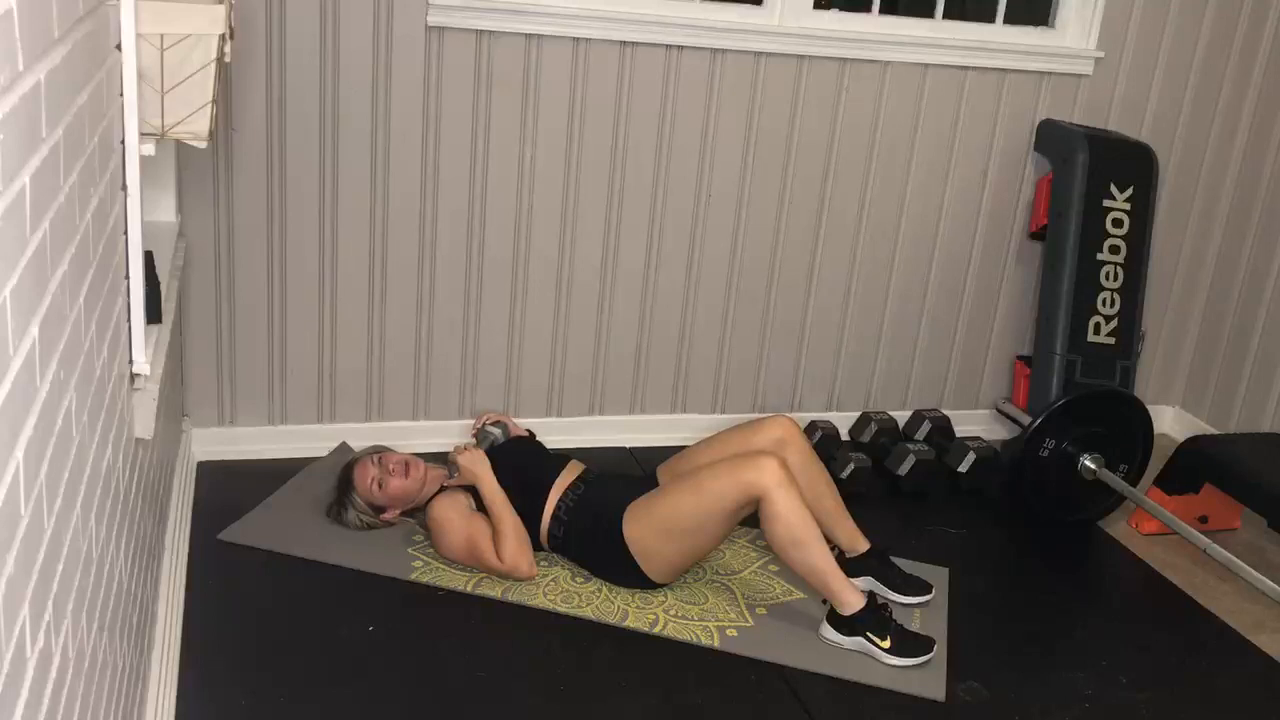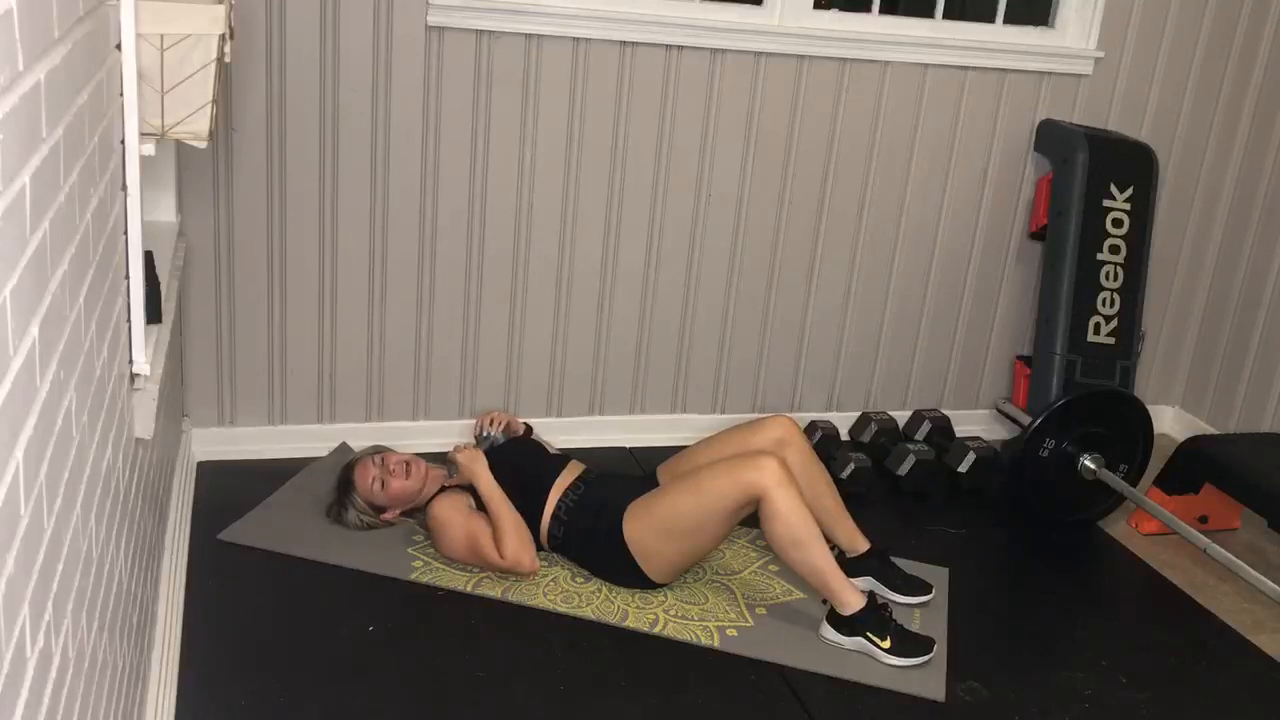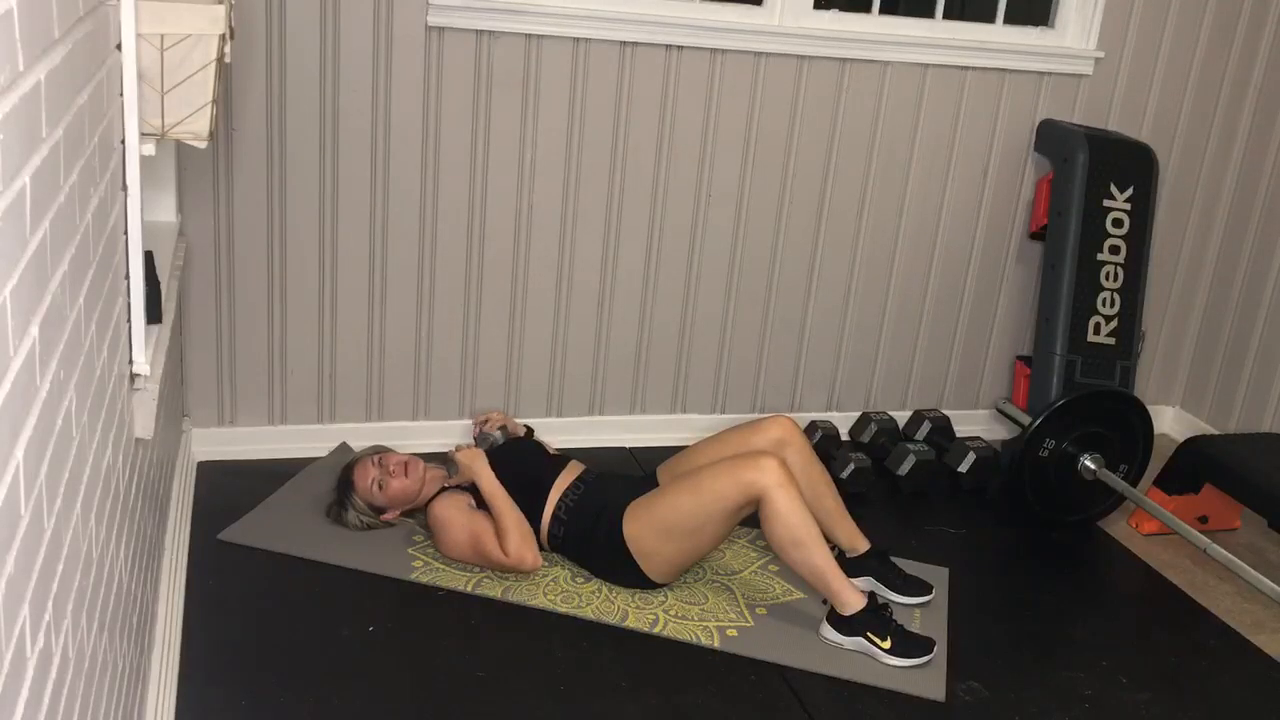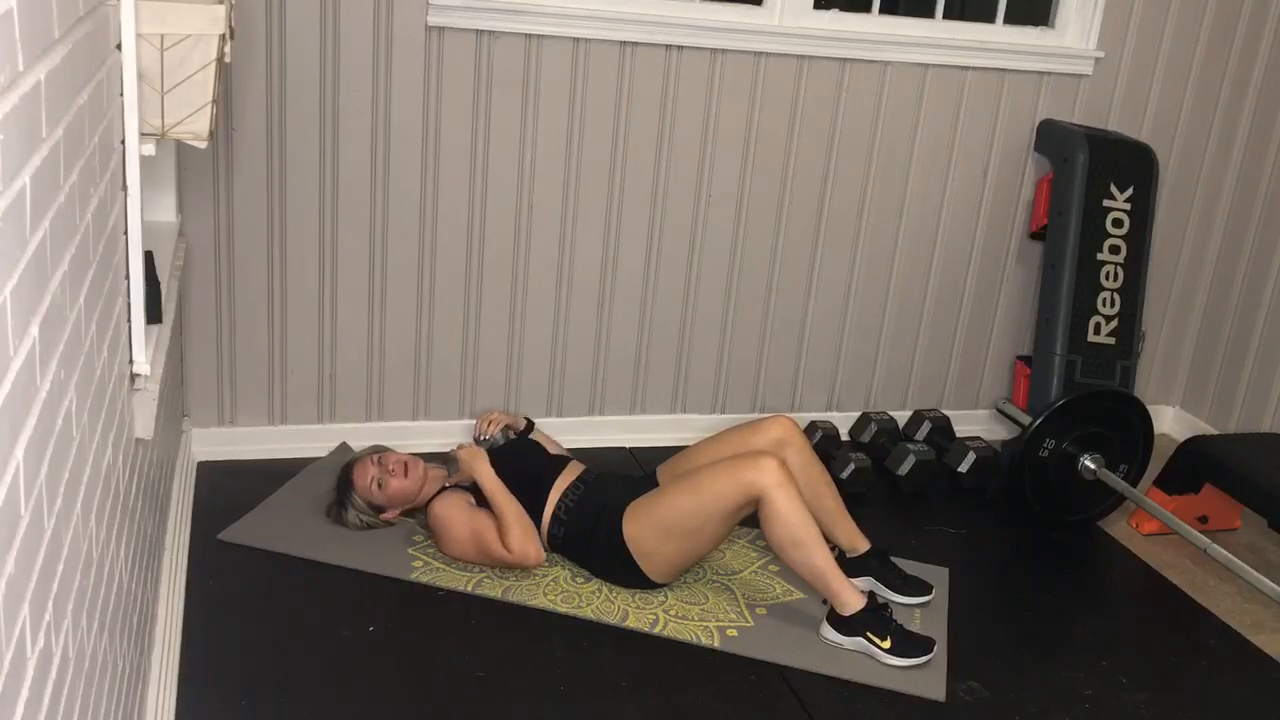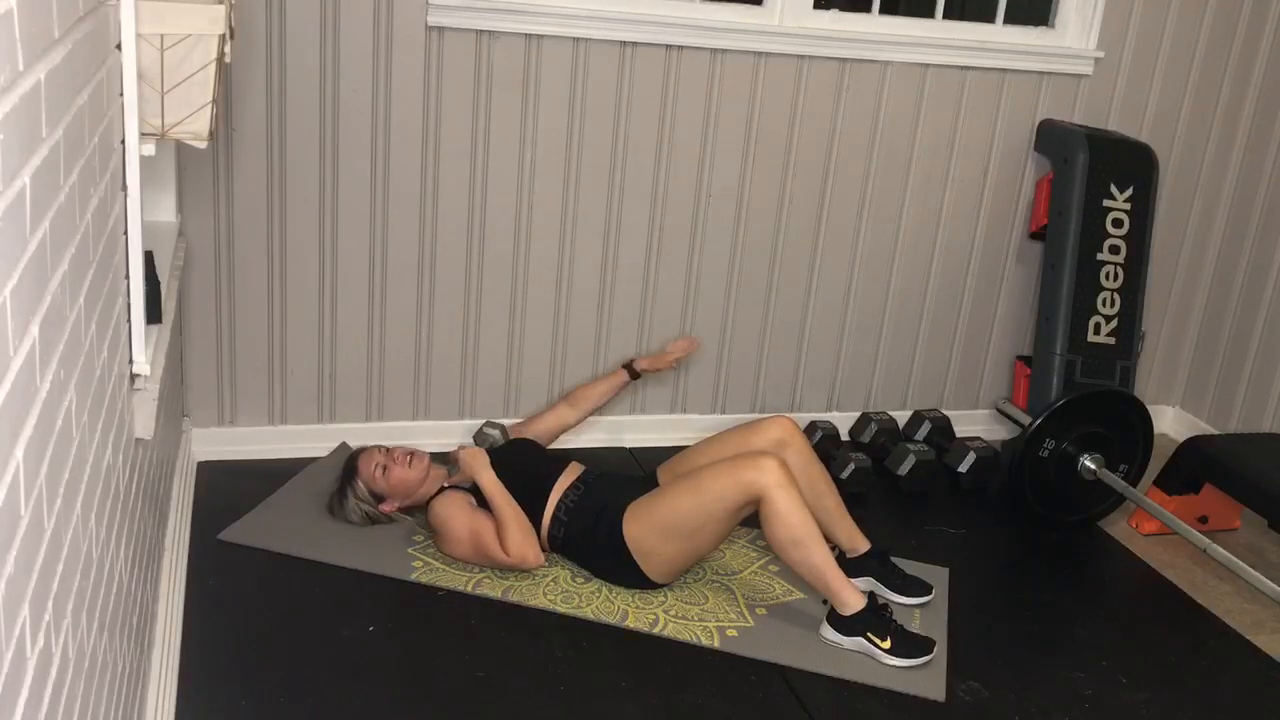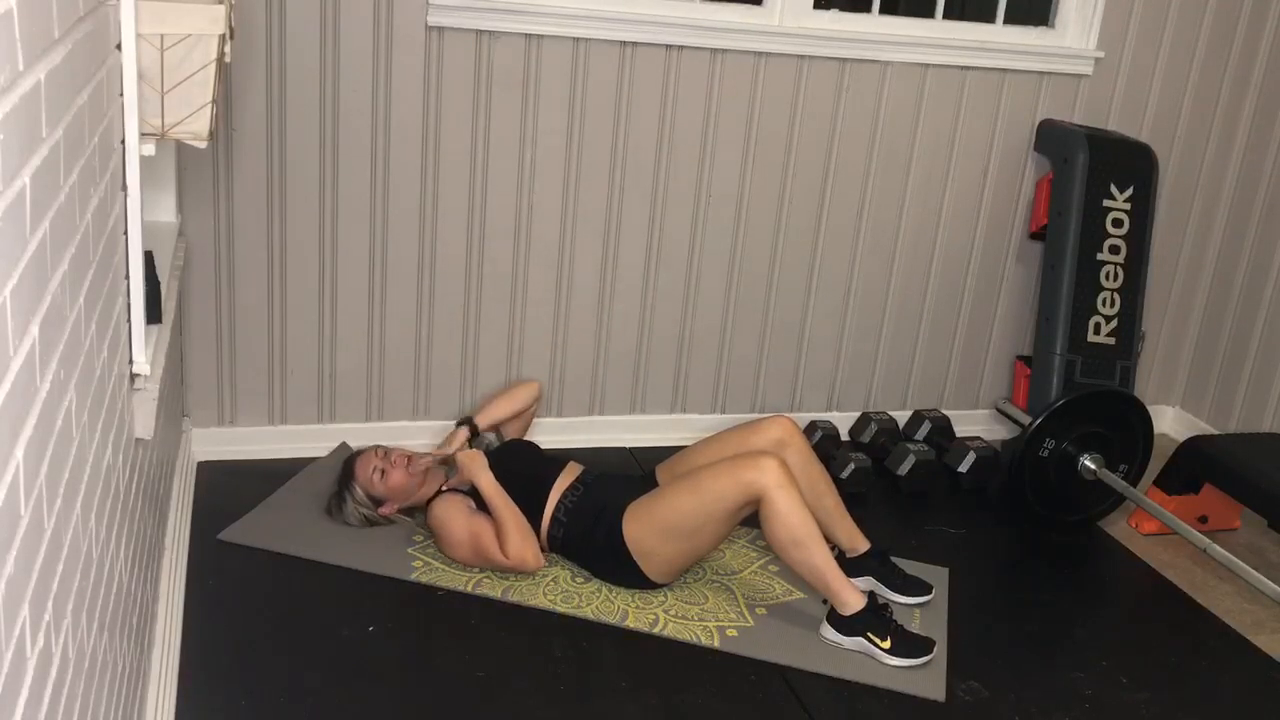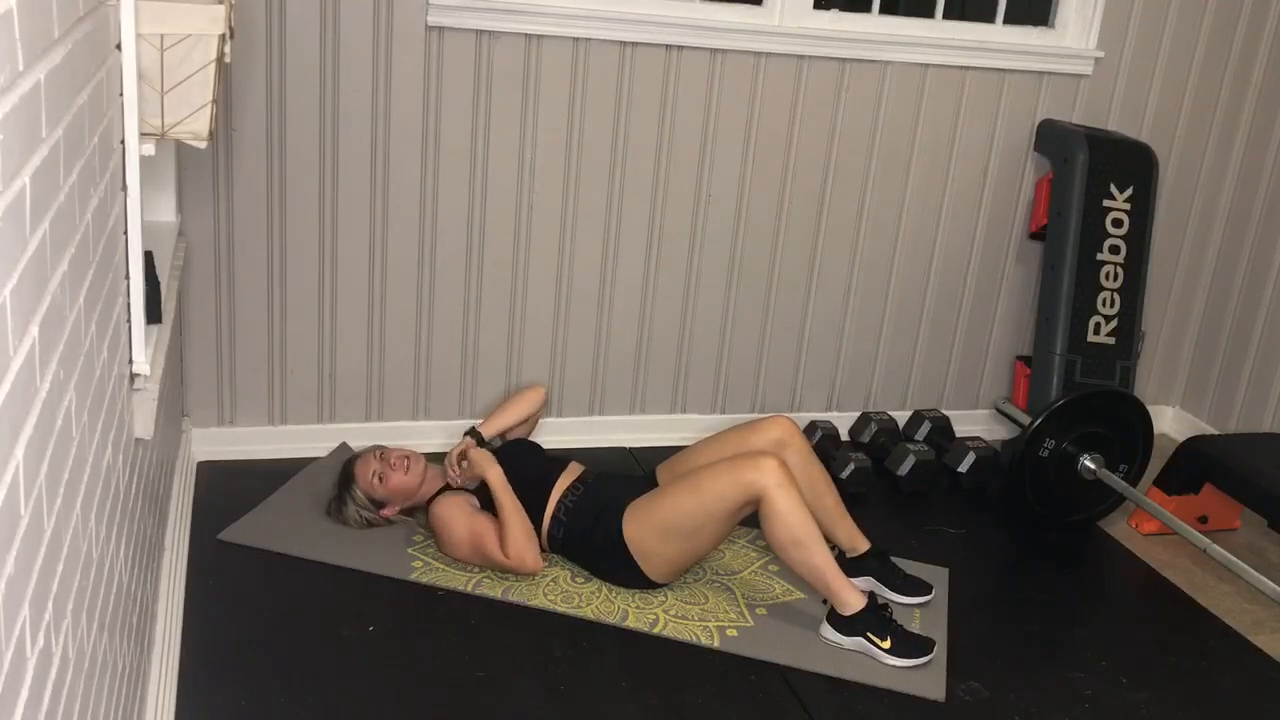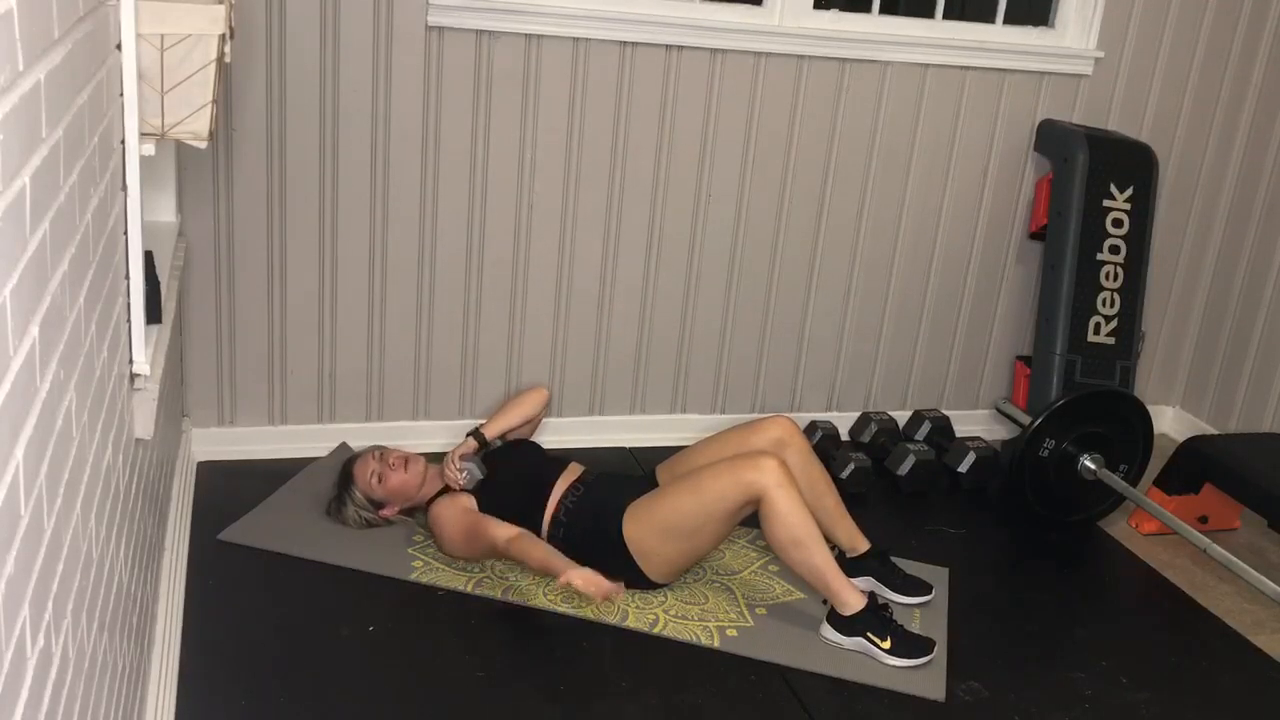
dt=0.5s
person 1, frame 1
left shoulder: (459, 472)
right shoulder: (444, 515)
right elbow: (519, 564)
left wrist: (515, 433)
right wrist: (484, 477)
left hip: (630, 490)
right hip: (618, 541)
left knee: (781, 431)
right knee: (765, 471)
left ankle: (858, 559)
right ankle: (852, 614)
person 1, frame 2
left shoulder: (461, 470)
right shoulder: (445, 514)
right elbow: (522, 559)
left wrist: (518, 431)
right wrist: (483, 476)
left hip: (632, 490)
right hip: (617, 539)
left knee: (781, 431)
right knee: (765, 471)
left ankle: (859, 558)
right ankle: (851, 614)
person 1, frame 3
left shoulder: (460, 470)
right shoulder: (446, 515)
right elbow: (524, 556)
left wrist: (516, 431)
right wrist: (484, 475)
left hip: (633, 489)
right hip: (618, 540)
left knee: (780, 432)
right knee: (765, 473)
left ankle: (860, 560)
right ankle: (851, 615)
person 1, frame 4
left shoulder: (463, 473)
right shoulder: (446, 513)
left elbow: (558, 462)
right elbow: (527, 550)
left wrist: (520, 426)
right wrist: (484, 473)
left hip: (634, 489)
right hip: (619, 540)
left knee: (781, 431)
right knee: (765, 473)
left ankle: (861, 560)
right ankle: (852, 614)
person 1, frame 5
left shoulder: (494, 449)
right shoulder: (448, 513)
left elbow: (570, 409)
right elbow: (525, 554)
left wrist: (638, 367)
right wrist: (484, 477)
left hip: (638, 492)
right hip: (619, 542)
left knee: (780, 433)
right knee: (763, 474)
left ankle: (860, 562)
right ankle: (851, 614)
person 1, frame 6
left shoulder: (480, 454)
right shoulder: (446, 515)
left elbow: (529, 390)
right elbow: (526, 556)
left wrist: (466, 430)
right wrist: (482, 478)
left hip: (637, 489)
right hip: (619, 542)
left knee: (780, 431)
right knee: (765, 473)
left ankle: (861, 560)
right ankle: (852, 615)
person 1, frame 7
left shoulder: (472, 457)
right shoulder: (447, 514)
left elbow: (536, 393)
right elbow: (524, 558)
left wrist: (473, 437)
right wrist: (493, 475)
left hip: (636, 491)
right hip: (620, 541)
left knee: (779, 432)
right knee: (765, 472)
left ankle: (859, 559)
right ankle: (851, 615)
person 1, frame 8
left shoulder: (476, 460)
right shoulder: (446, 514)
left elbow: (538, 395)
right elbow: (506, 538)
left wrist: (474, 438)
right wrist: (566, 569)
left hip: (637, 489)
right hip: (618, 539)
left knee: (779, 432)
right knee: (764, 473)
left ankle: (860, 559)
right ankle: (852, 615)
